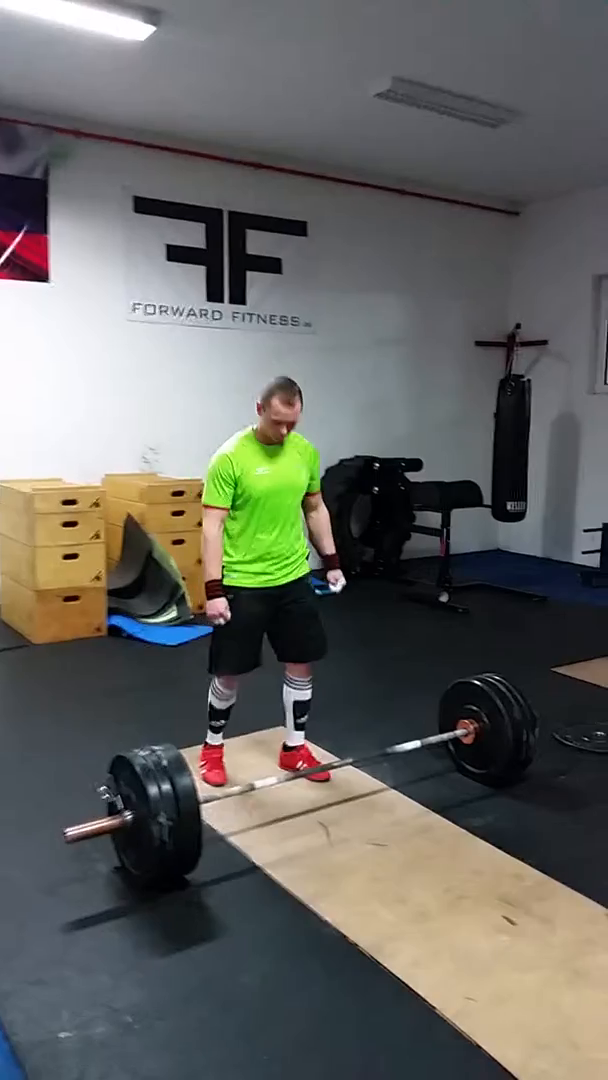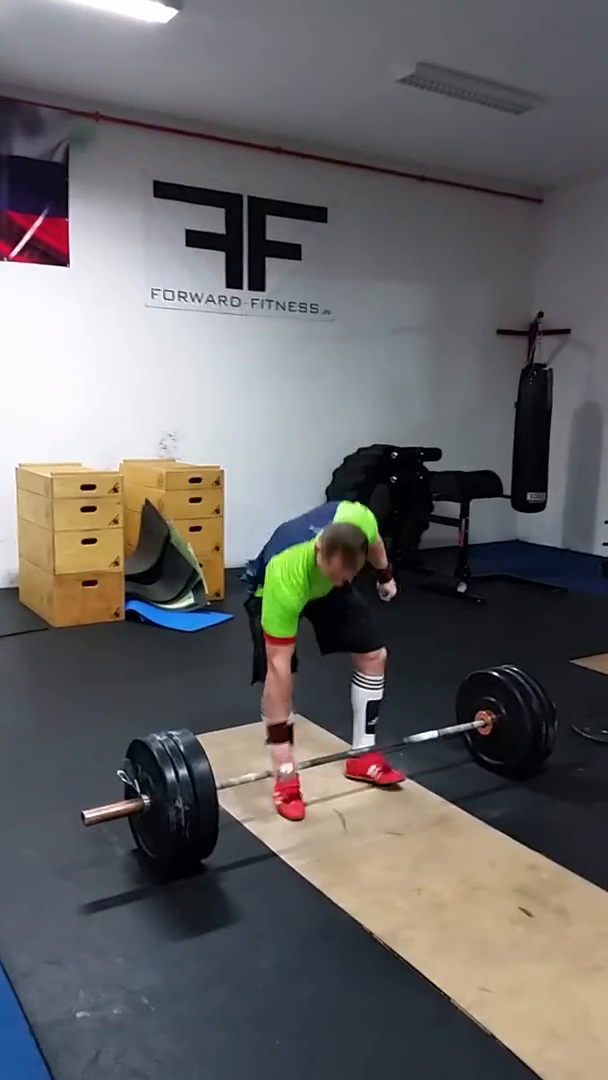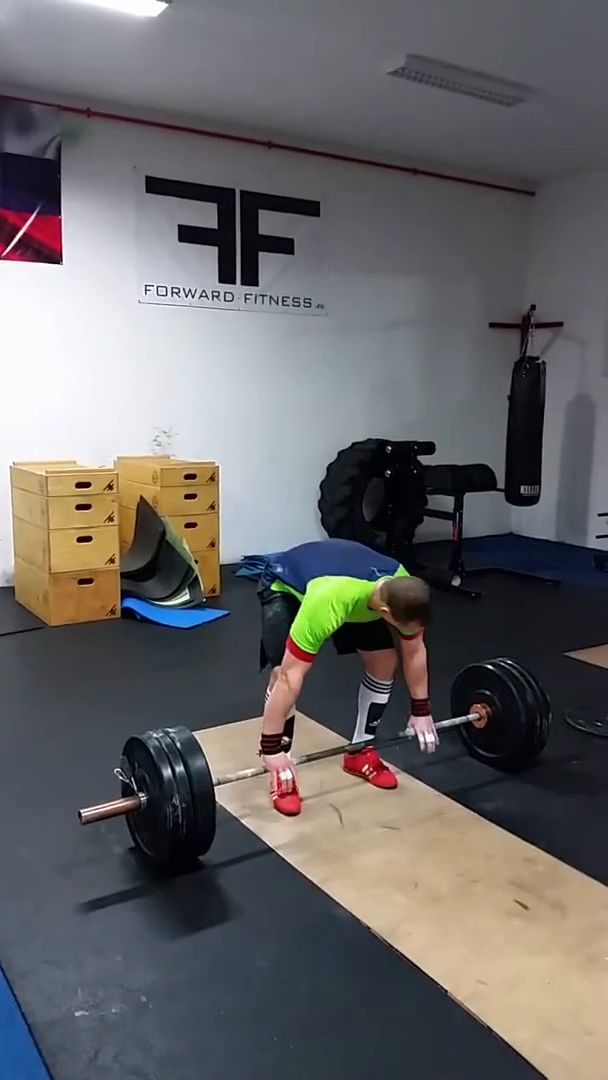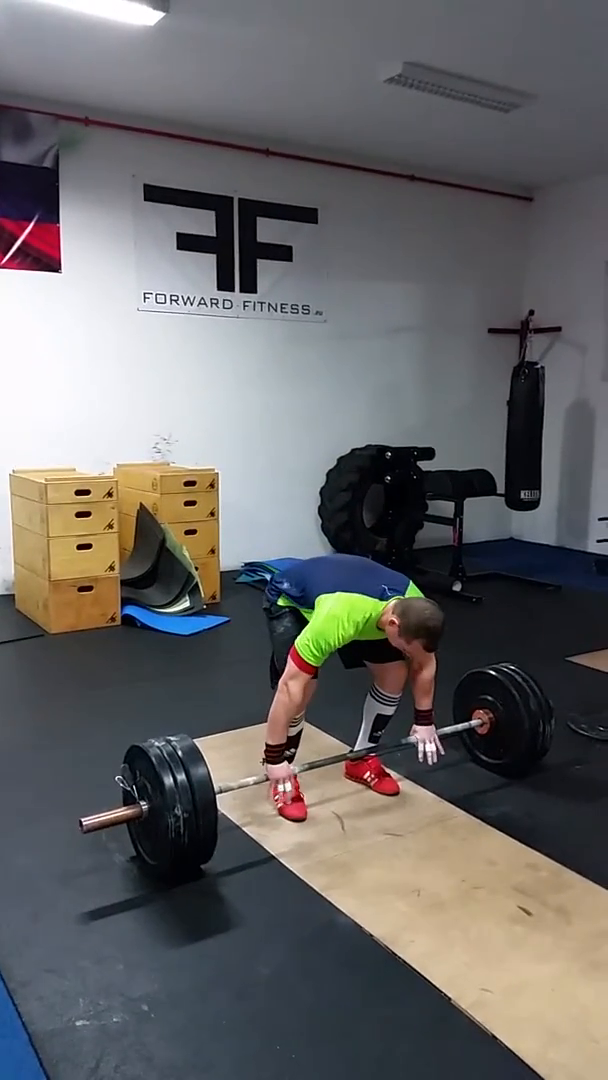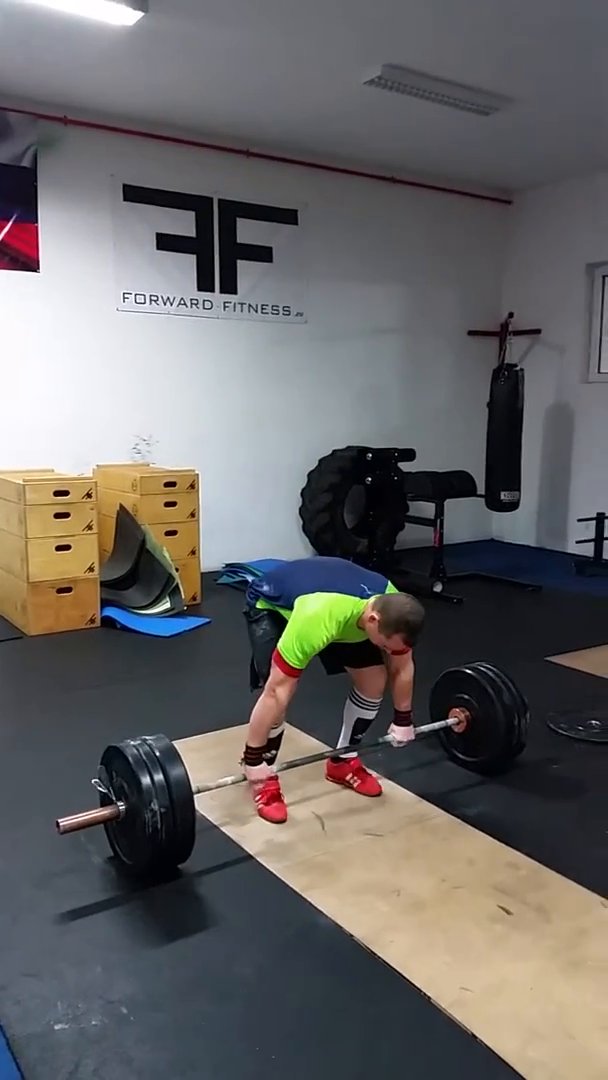
dt=0.7s
person 1, frame 1
left shoulder: (306, 453)
right shoulder: (231, 458)
left elbow: (315, 508)
right elbow: (212, 527)
left wrist: (331, 561)
right wrist: (214, 590)
left hip: (292, 579)
right hip: (241, 585)
left knee: (301, 665)
right knee: (229, 673)
left ankle: (295, 747)
right ankle: (213, 745)
person 1, frame 2
left shoulder: (359, 521)
right shoulder: (284, 579)
right elbow: (278, 666)
left wrist: (384, 576)
right wrist: (278, 739)
left hip: (326, 587)
right hip: (270, 589)
left knee: (374, 656)
right knee: (281, 676)
left ankle: (363, 755)
right ankle: (286, 777)
person 1, frame 3
left shoulder: (405, 592)
right shoulder: (328, 602)
left elbow: (414, 652)
right elbow: (291, 676)
left wrist: (421, 711)
right wrist: (271, 748)
right hip: (285, 584)
left knee: (385, 660)
right knee: (283, 671)
left ankle: (360, 752)
right ankle: (281, 770)
person 1, frame 4
left shoulder: (414, 610)
right shoulder: (338, 618)
left elbow: (424, 665)
right elbow: (290, 687)
left wrist: (424, 720)
right wrist: (273, 758)
right hip: (290, 601)
left knee: (395, 673)
right knee: (302, 689)
left ankle: (361, 760)
right ankle: (284, 778)
person 1, frame 5
left shoulder: (394, 611)
right shoulder: (317, 619)
left elbow: (402, 668)
right elbow: (276, 692)
left wrist: (403, 720)
right wrist: (253, 760)
right hip: (271, 604)
left knee: (374, 679)
right knee: (281, 689)
left ankle: (343, 761)
right ankle: (266, 780)
